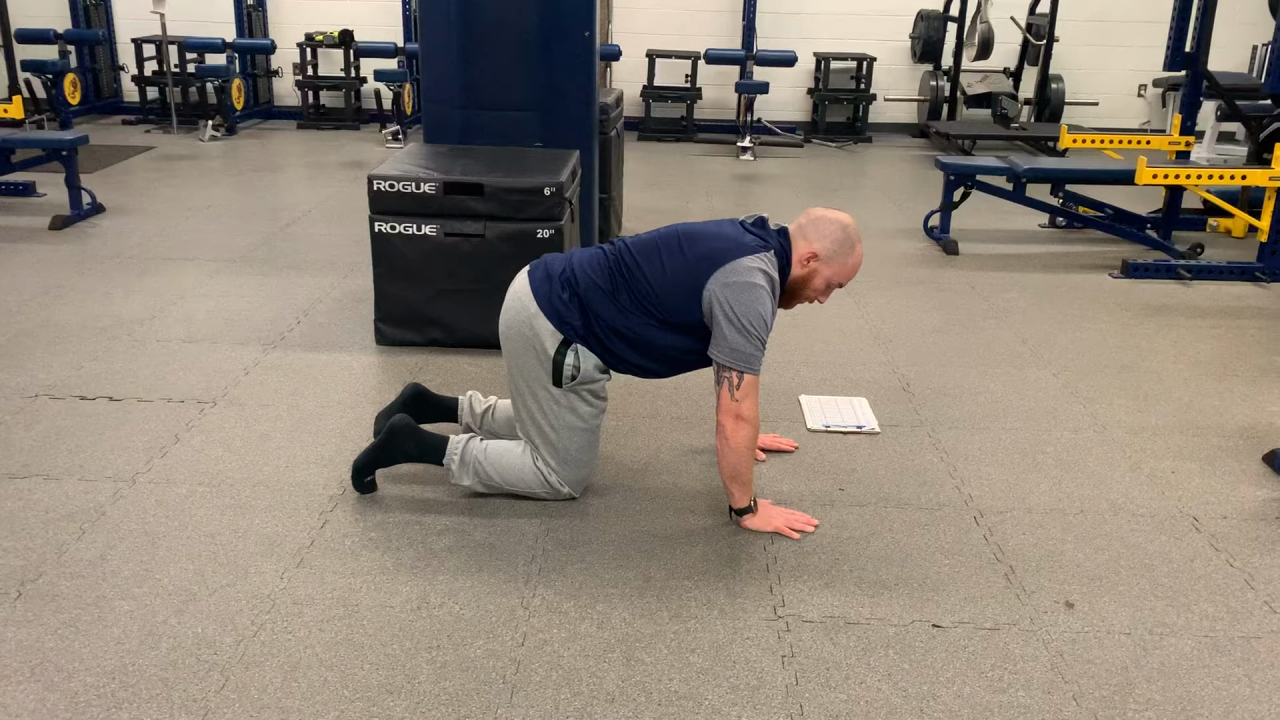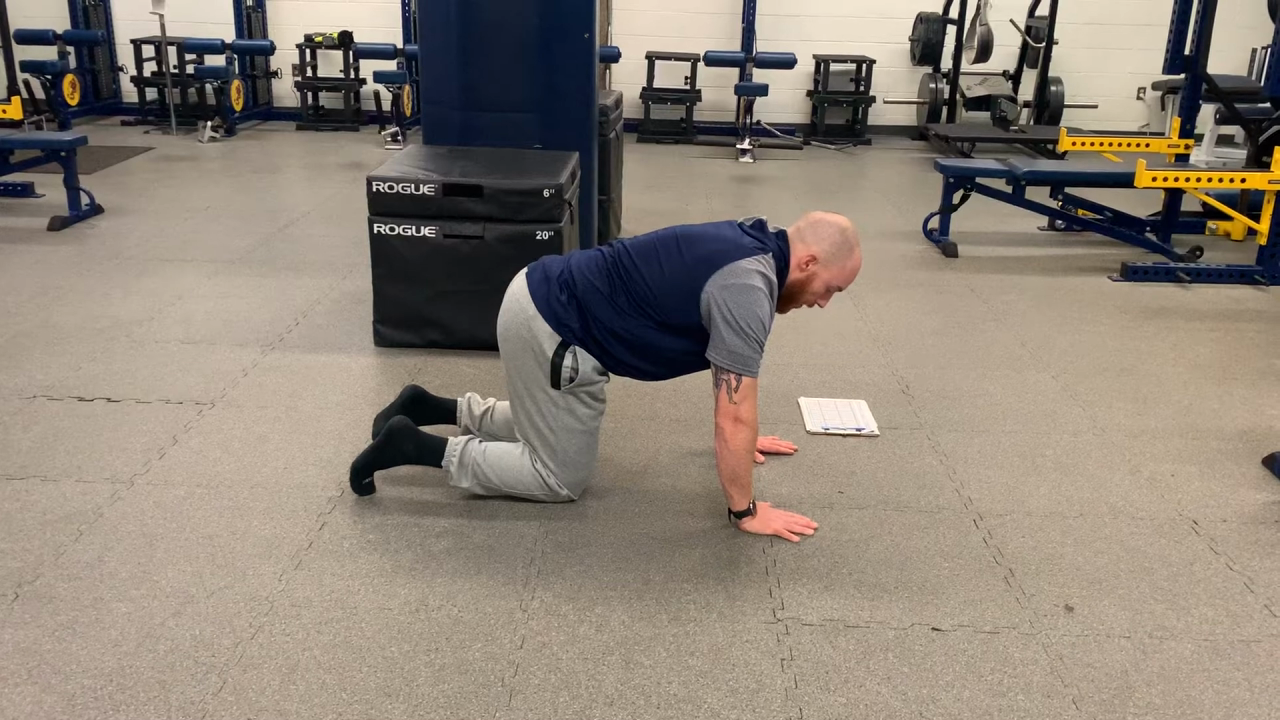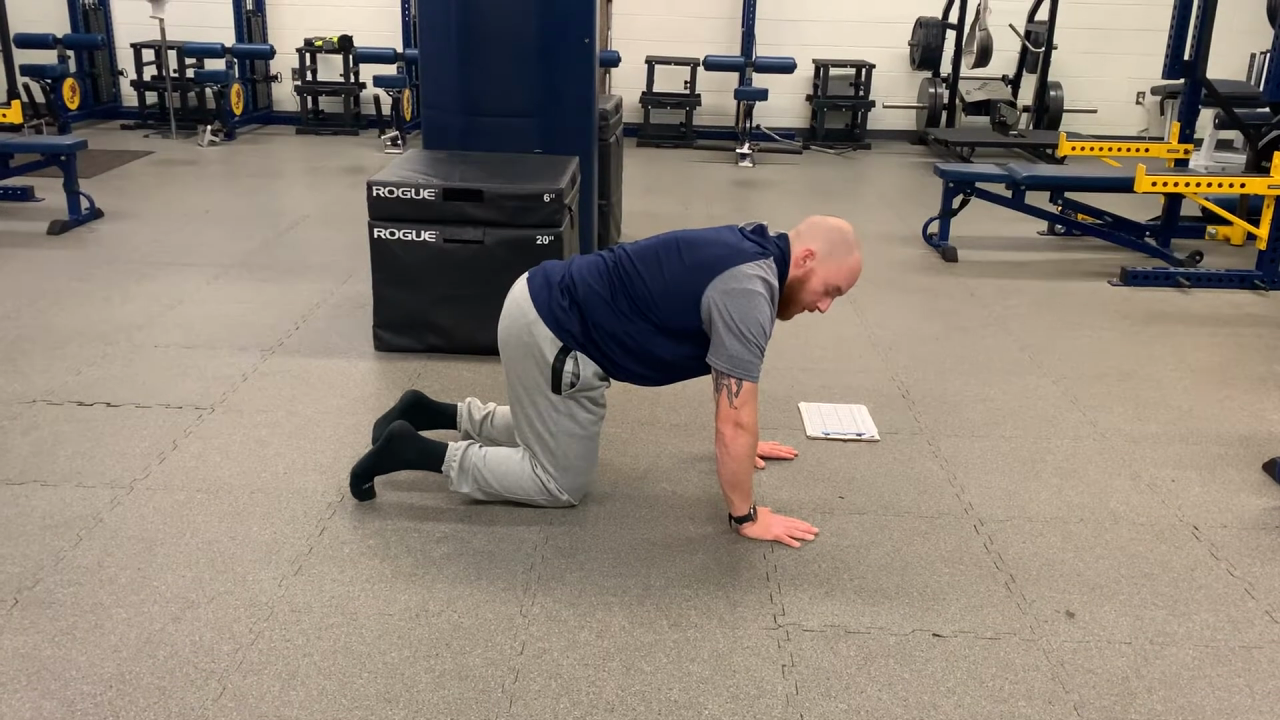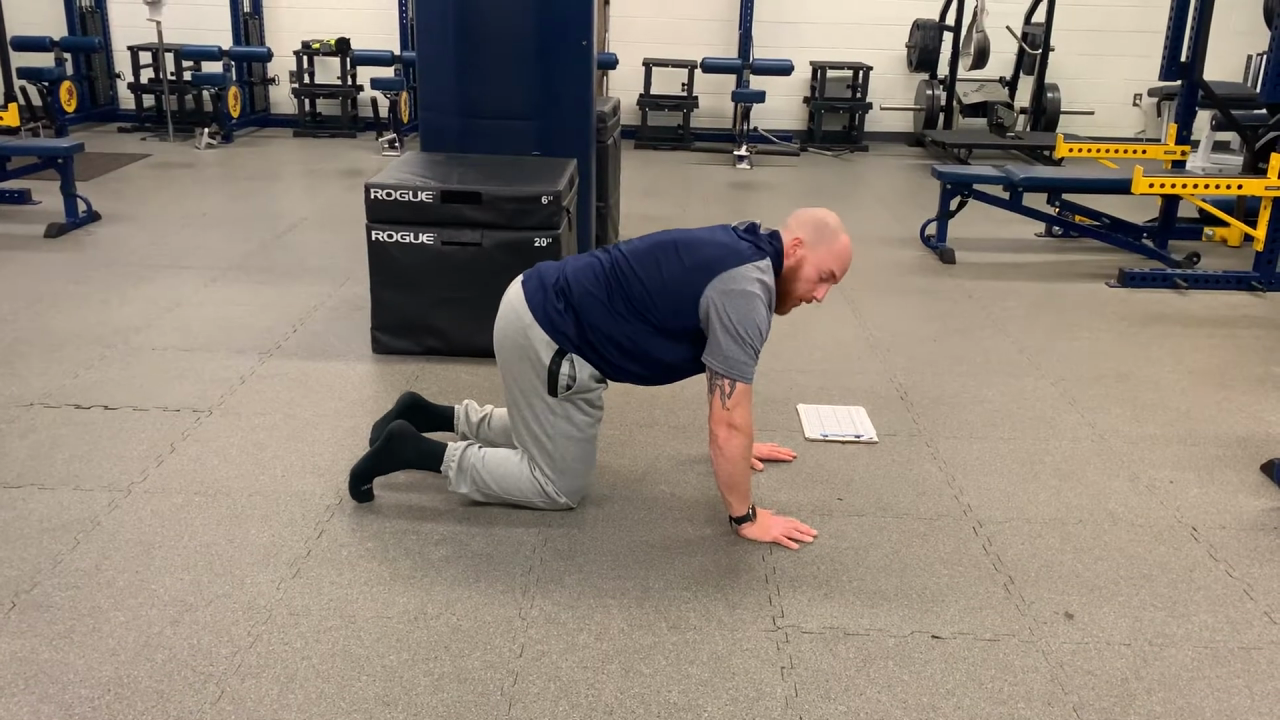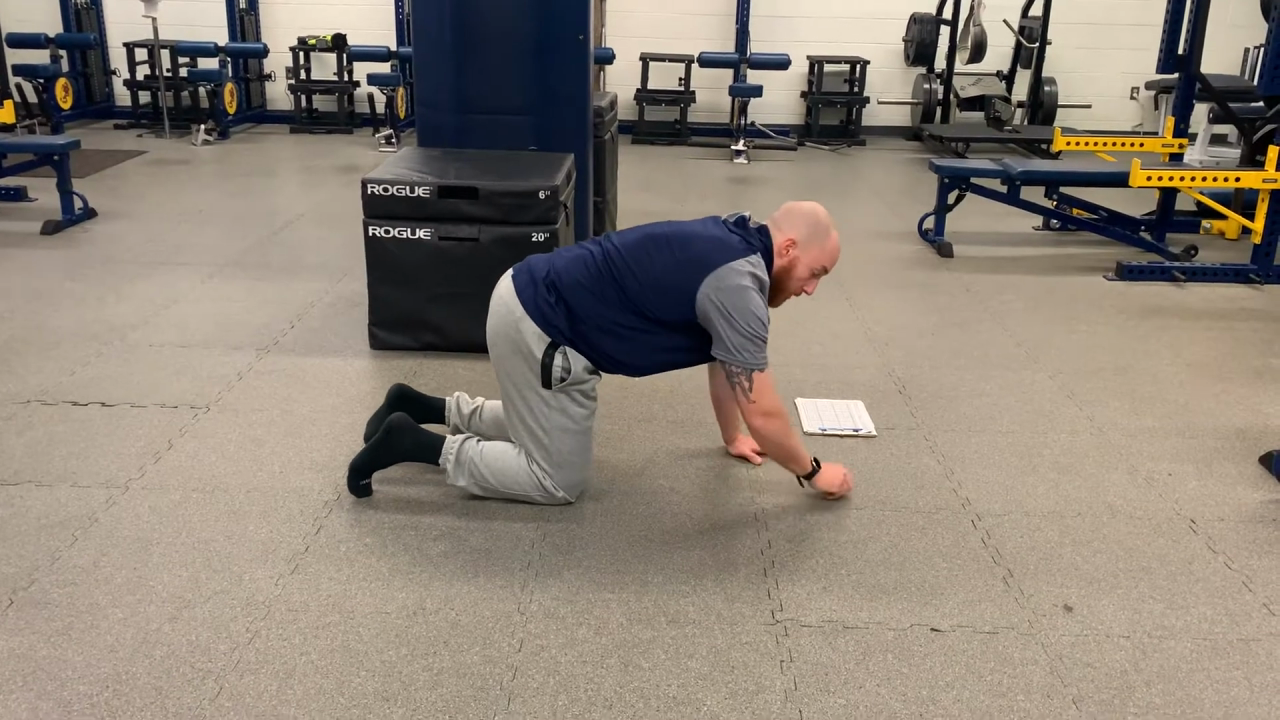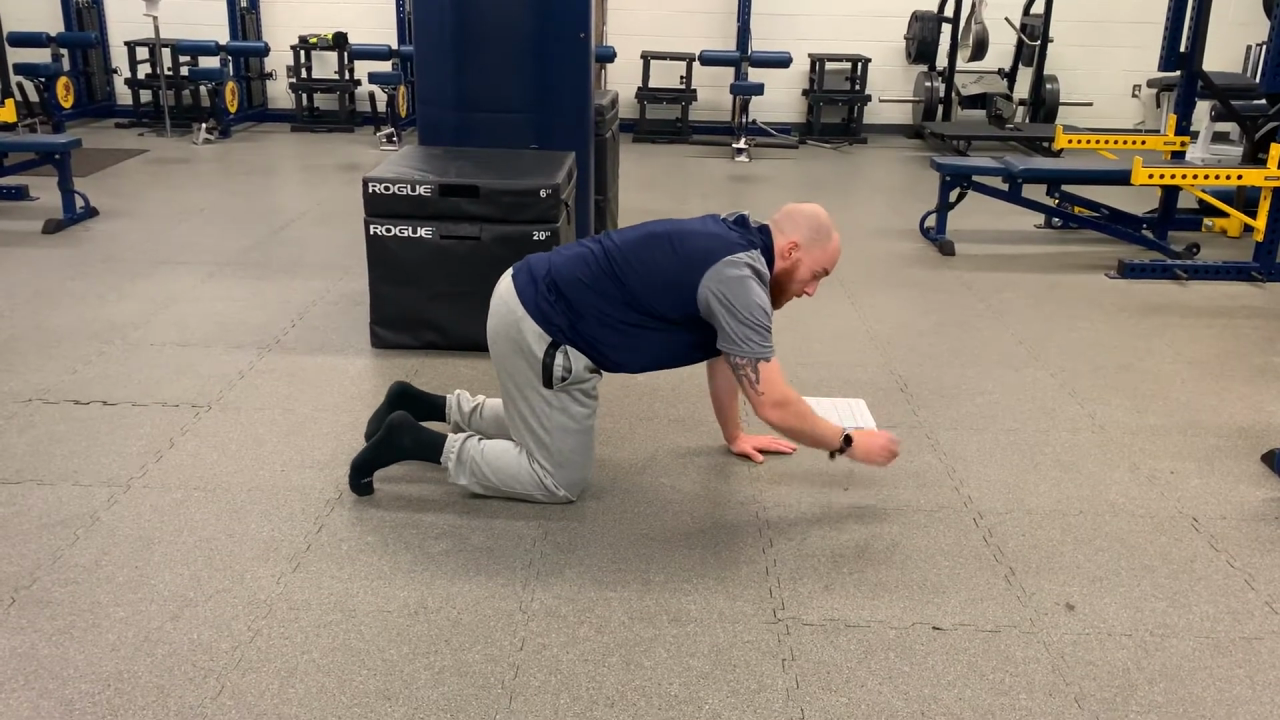
dt=0.5s
person 1, frame 1
left shoulder: (754, 246)
right shoulder: (750, 286)
right elbow: (735, 416)
left wrist: (741, 433)
right wrist: (746, 509)
left hip: (548, 301)
right hip: (554, 328)
left knee: (554, 430)
right knee: (563, 475)
left ankle: (435, 405)
right ankle: (420, 446)
person 1, frame 2
left shoulder: (752, 247)
right shoulder: (747, 288)
right elbow: (733, 417)
left wrist: (740, 436)
right wrist: (745, 511)
left hip: (544, 302)
right hip: (551, 329)
left knee: (551, 432)
right knee: (561, 476)
left ankle: (434, 407)
right ankle: (417, 445)
person 1, frame 3
left shoulder: (754, 252)
right shoulder: (748, 292)
right elbow: (734, 422)
left wrist: (741, 441)
right wrist: (745, 516)
left hip: (545, 307)
right hip: (552, 332)
left knee: (551, 436)
right knee: (562, 480)
left ankle: (435, 412)
right ankle: (416, 451)
person 1, frame 4
left shoulder: (748, 252)
right shoulder: (746, 290)
right elbow: (727, 422)
left wrist: (739, 444)
right wrist: (745, 516)
left hip: (540, 310)
right hip: (548, 336)
left knee: (547, 437)
right knee: (560, 485)
left ankle: (435, 416)
right ankle: (420, 452)
person 1, frame 5
left shoulder: (735, 243)
right shoulder: (737, 285)
left elbow: (722, 359)
right elbow: (763, 415)
left wrist: (733, 437)
right wrist: (813, 472)
left hip: (533, 303)
right hip: (540, 327)
left knee: (539, 428)
right knee: (558, 479)
left ankle: (420, 408)
right ankle: (415, 444)
person 1, frame 6
left shoulder: (734, 243)
right shoulder: (738, 279)
left elbow: (722, 354)
right elbow: (775, 404)
left wrist: (734, 436)
right wrist: (851, 443)
left hip: (532, 303)
right hip: (542, 329)
left knee: (545, 429)
right knee: (559, 479)
left ankle: (426, 405)
right ankle: (424, 443)
